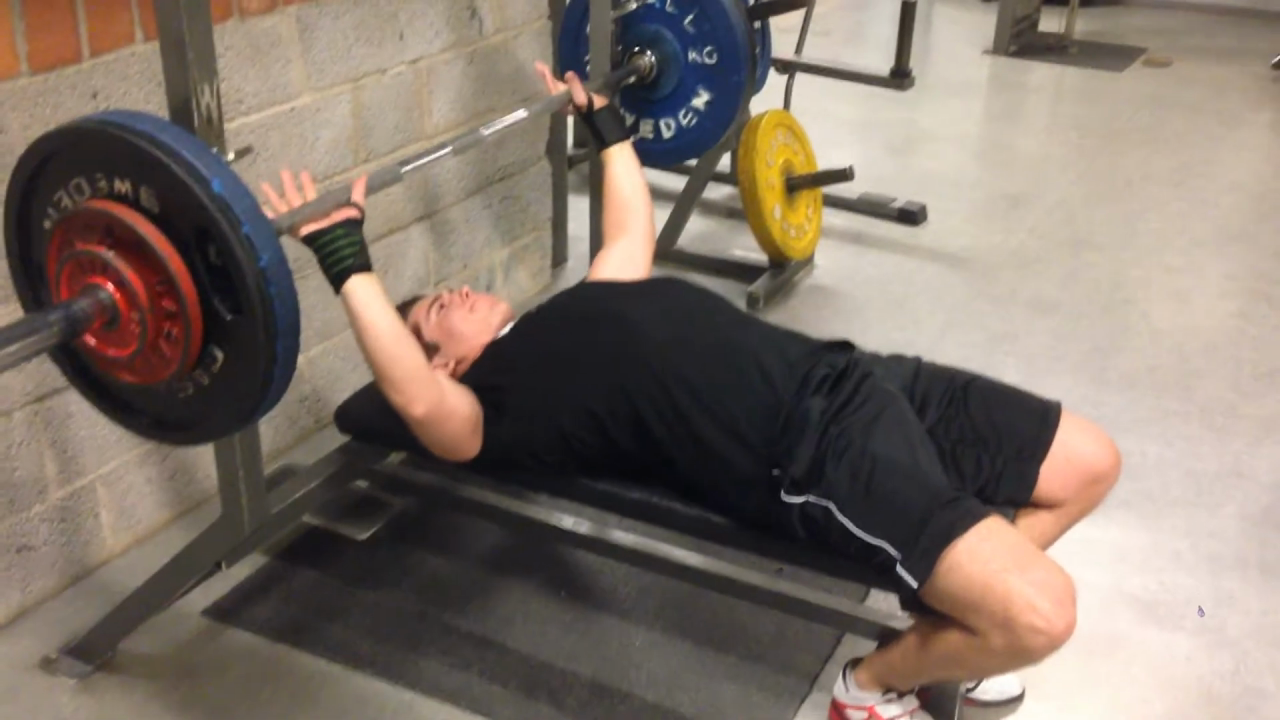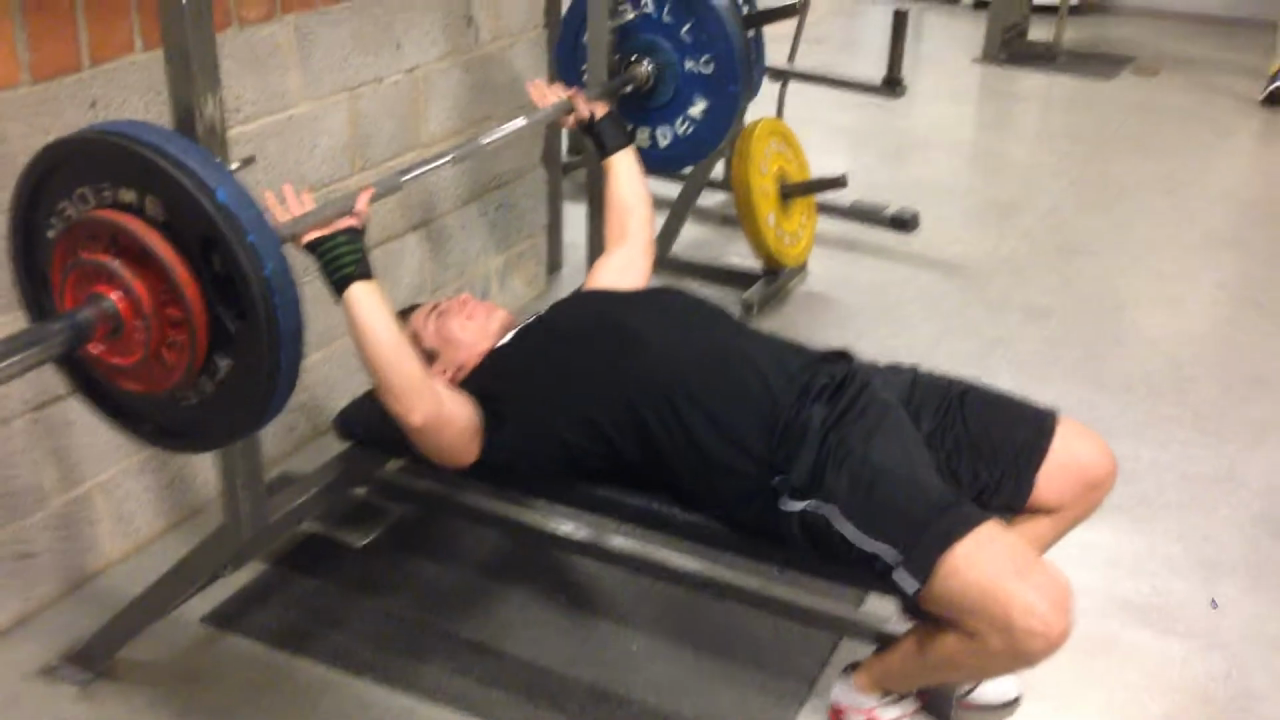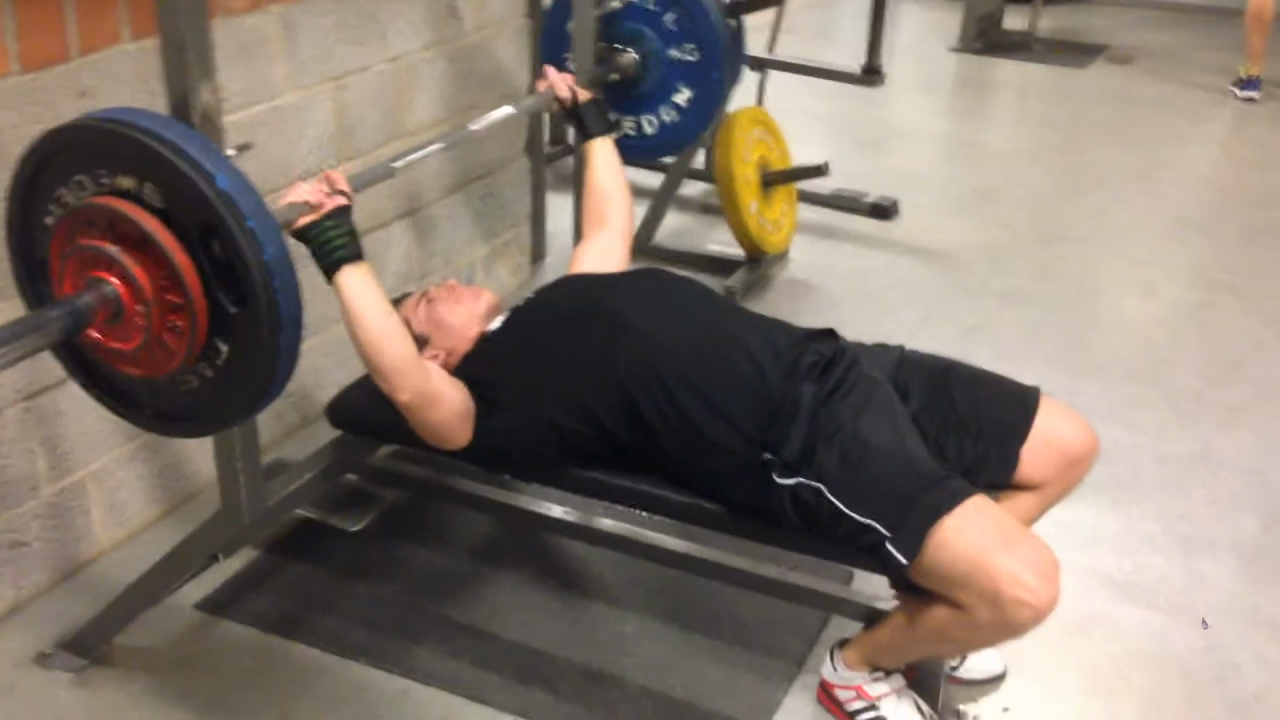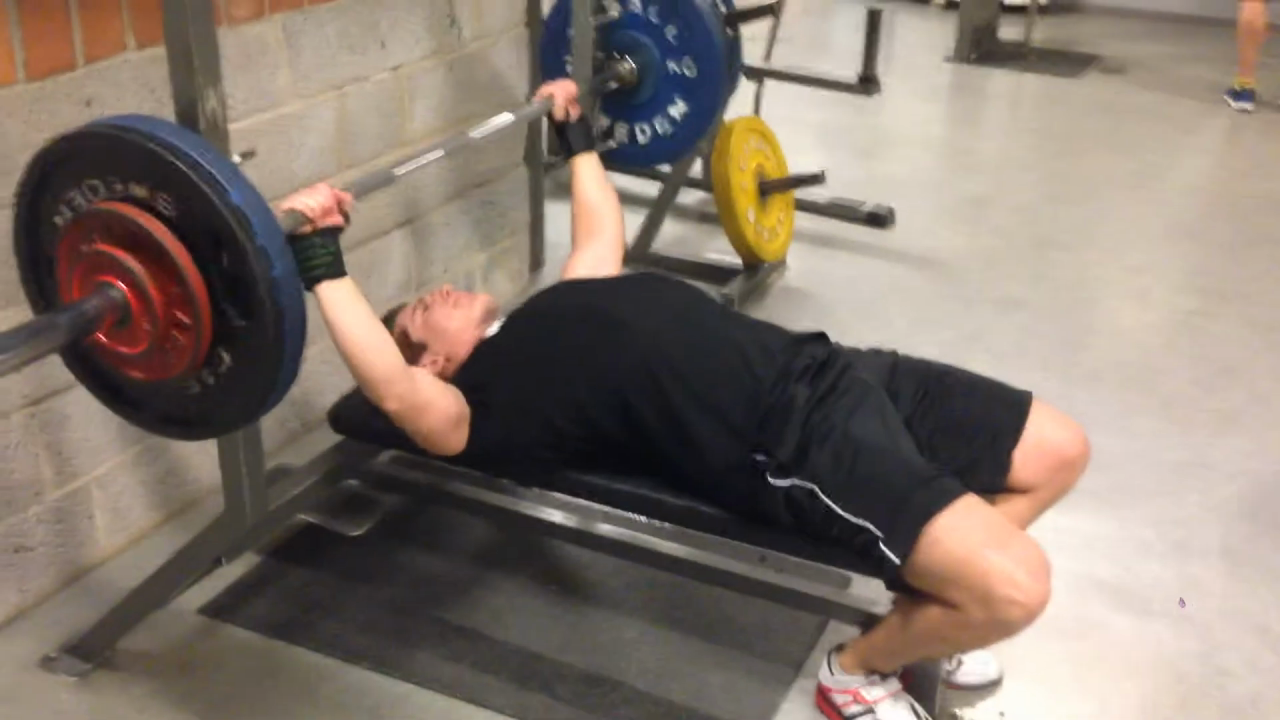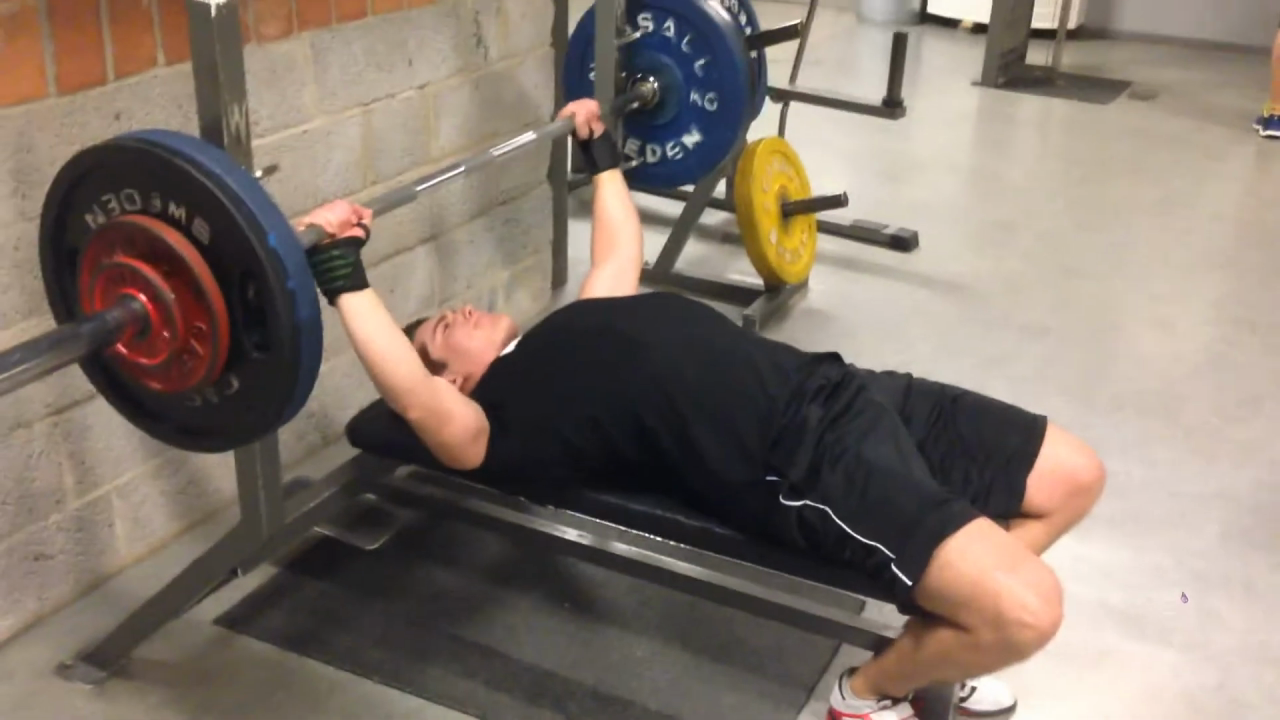
dt=0.3s
person 1, frame 1
left shoulder: (567, 317)
right shoulder: (494, 406)
left elbow: (634, 232)
right elbow: (420, 405)
left wrist: (601, 119)
right wrist: (345, 260)
left hip: (839, 379)
right hip: (806, 455)
left knee: (1089, 465)
right knee: (1036, 618)
left ankle: (944, 623)
person 1, frame 2
left shoulder: (568, 322)
right shoulder: (495, 411)
left elbow: (632, 241)
right elbow: (415, 411)
left wrist: (602, 128)
right wrist: (346, 267)
left hip: (839, 388)
right hip: (804, 466)
left knee: (1085, 471)
right knee: (1033, 621)
left ankle: (938, 622)
person 1, frame 3
left shoulder: (556, 308)
right shoulder: (489, 399)
left elbow: (612, 222)
right elbow: (408, 389)
left wrist: (587, 116)
right wrist: (336, 249)
left hip: (822, 367)
right hip: (793, 443)
left knee: (1067, 447)
right knee: (1019, 590)
left ankle: (927, 602)
person 1, frame 4
left shoulder: (547, 315)
right shoulder: (486, 403)
left elbow: (603, 234)
right elbow: (398, 397)
left wrist: (574, 132)
right wrist: (319, 260)
left hip: (819, 371)
right hip: (783, 442)
left knee: (1059, 452)
right knee: (1012, 589)
left ankle: (920, 612)
person 1, frame 5
left shoulder: (562, 339)
right shoulder: (502, 418)
left elbow: (621, 251)
right elbow: (418, 406)
left wrist: (599, 149)
right wrist: (340, 274)
right hip: (798, 464)
left knee: (1074, 479)
right knee: (1024, 614)
left ankle: (932, 635)
